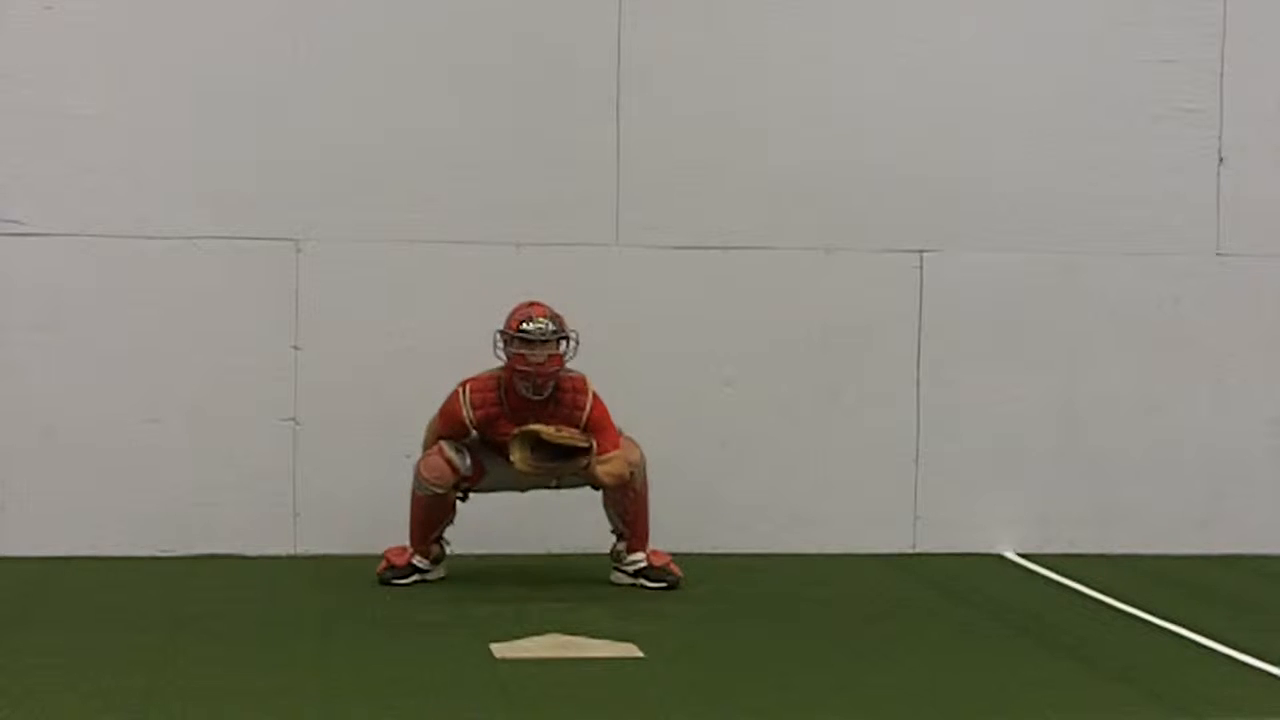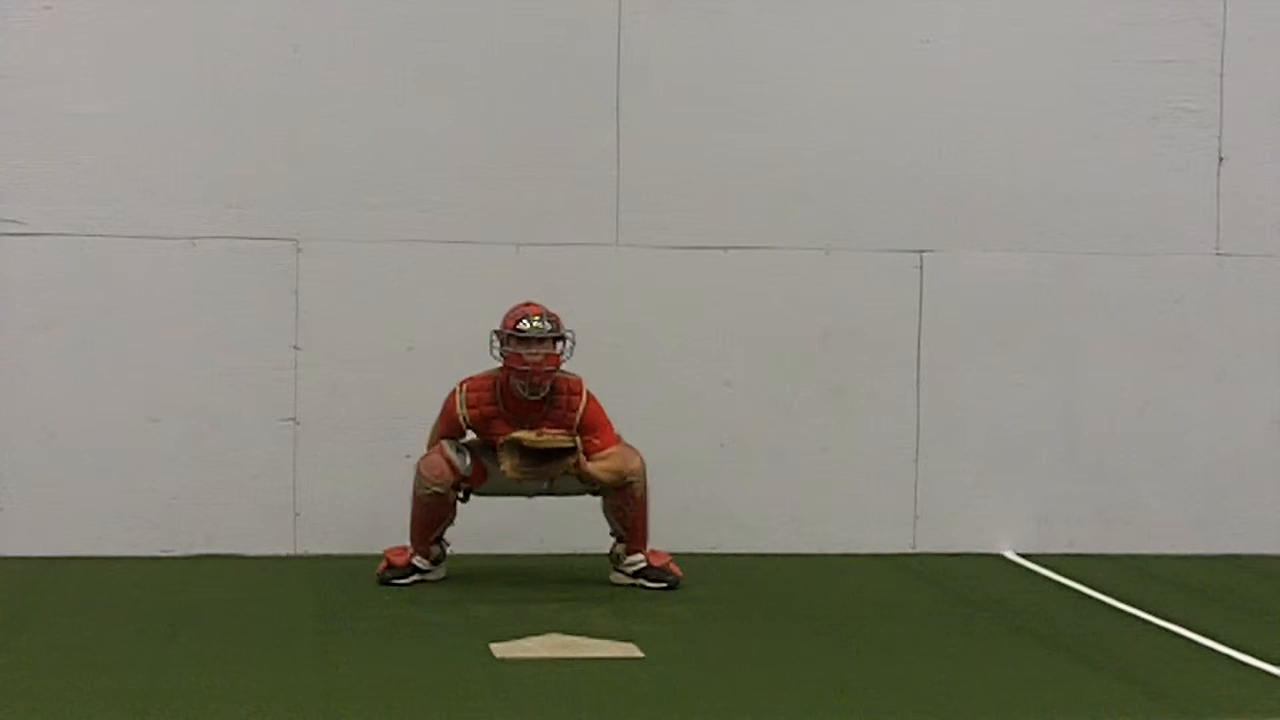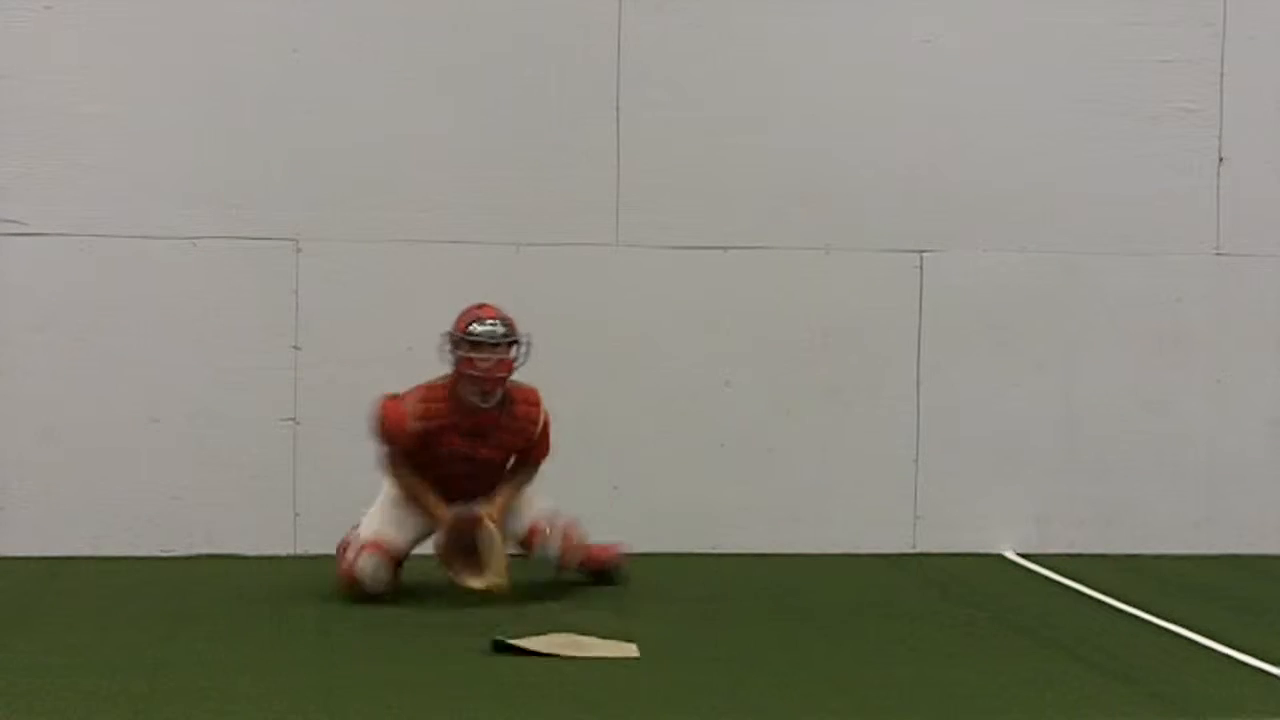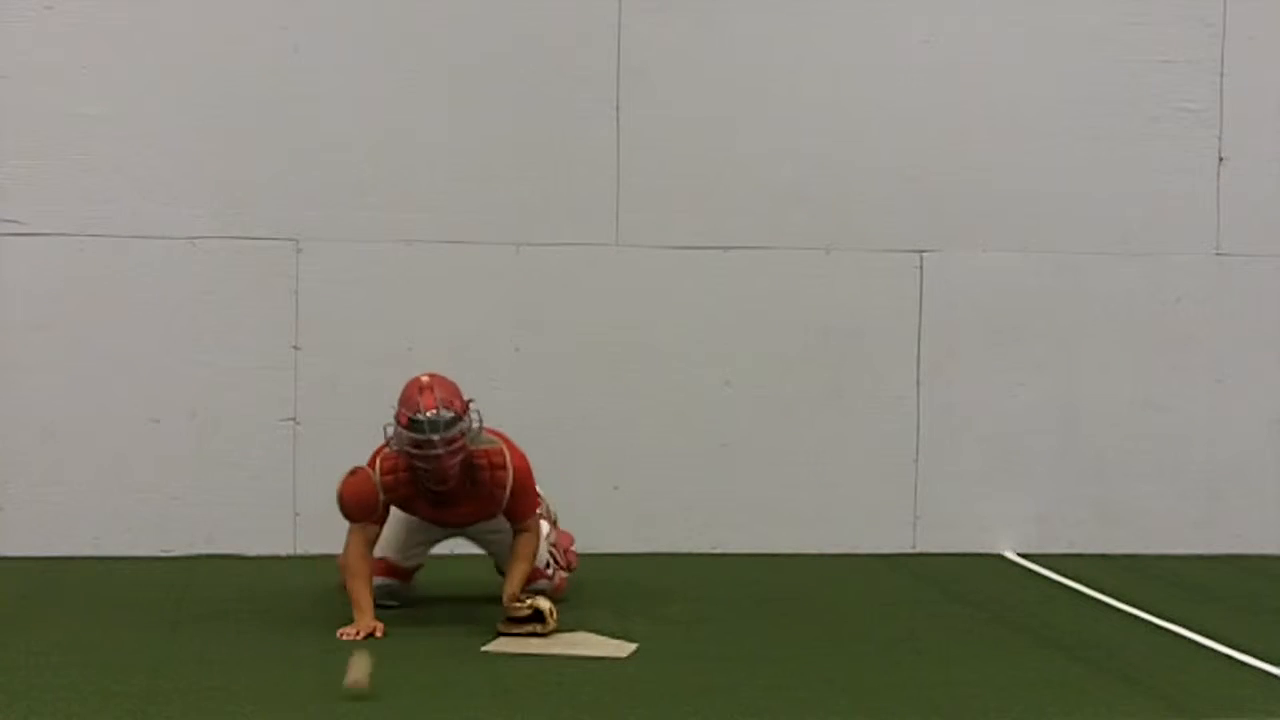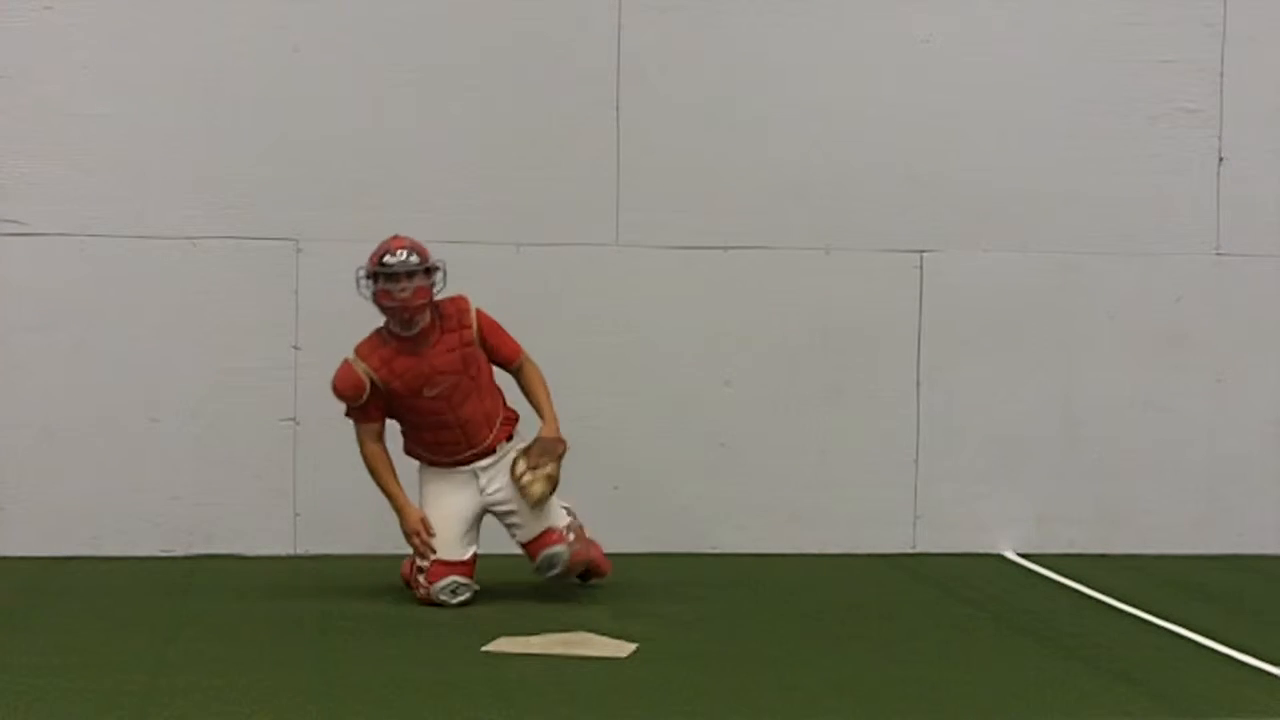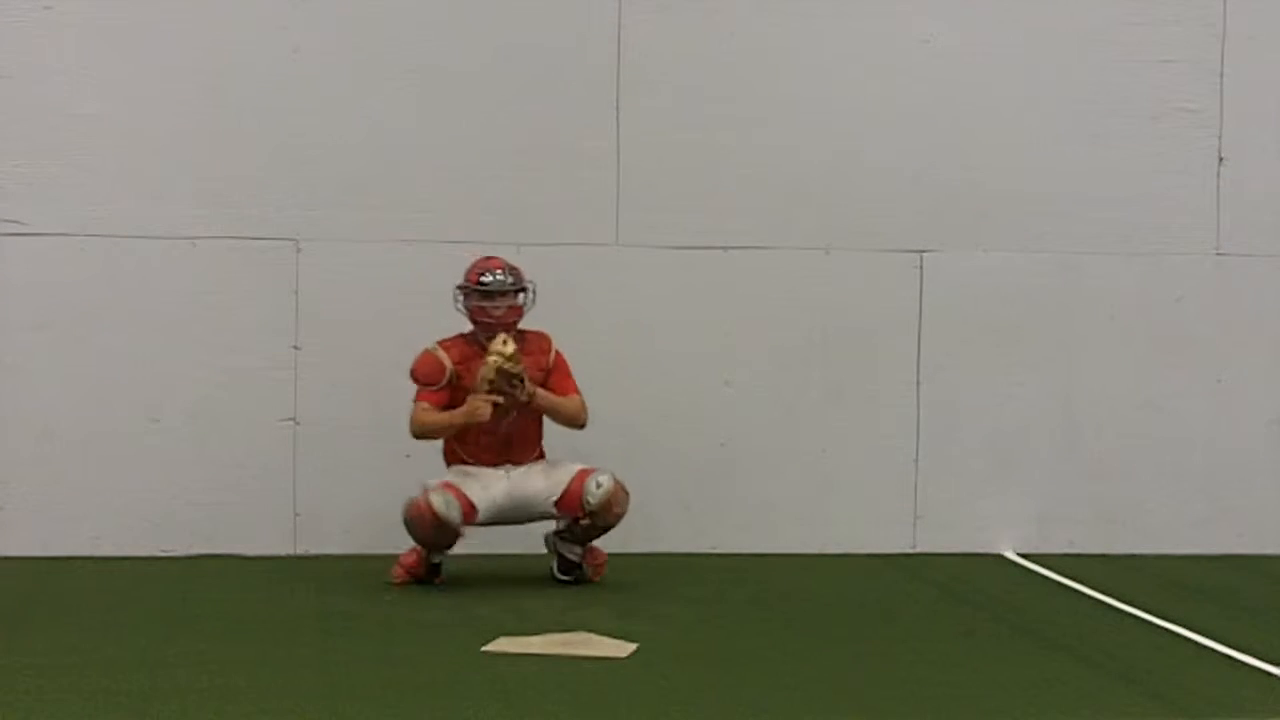
dt=0.7s
person 1, frame 1
left shoulder: (580, 397)
right shoulder: (475, 396)
left elbow: (618, 470)
right elbow: (437, 432)
left wrist: (594, 473)
right wrist: (431, 479)
right hip: (495, 461)
left knee: (628, 456)
right knee: (433, 468)
left ankle: (632, 558)
right ankle: (424, 556)
person 1, frame 2
left shoulder: (576, 398)
right shoulder: (472, 395)
left elbow: (617, 467)
right elbow: (440, 441)
left wrist: (585, 469)
right wrist: (433, 489)
right hip: (497, 466)
left knee: (629, 463)
right knee: (433, 467)
left ankle: (632, 559)
right ankle: (424, 556)
person 1, frame 3
left shoulder: (529, 409)
right shoulder: (422, 407)
left elbow: (528, 465)
right elbow: (396, 461)
left wrist: (498, 504)
right wrist: (434, 507)
left hip: (491, 494)
right hip: (422, 493)
left knee: (562, 552)
right knee: (363, 577)
person 1, frame 4
left shoulder: (503, 462)
right shoulder: (386, 469)
left elbow: (526, 529)
right elbow: (360, 542)
left wrist: (512, 590)
right wrist: (364, 616)
left hip: (492, 514)
left knee: (546, 584)
right knee: (379, 587)
left ankle: (548, 532)
person 1, frame 5
left shoulder: (465, 319)
right shoulder: (370, 363)
left elbow: (522, 366)
right elbow: (371, 442)
left wrist: (549, 424)
right wrist: (404, 508)
left hip: (504, 458)
right hip: (443, 477)
left knee: (561, 563)
right knee: (446, 591)
left ankle: (571, 539)
right ankle: (424, 555)
person 1, frame 6
left shoulder: (541, 349)
right shoulder: (448, 356)
left elbow: (578, 416)
right elbow: (418, 425)
left wrist: (533, 395)
right wrist: (462, 416)
left hip: (532, 474)
right hip: (472, 477)
left knee: (611, 496)
right knee: (423, 512)
left ankle: (568, 545)
right ankle: (433, 551)
